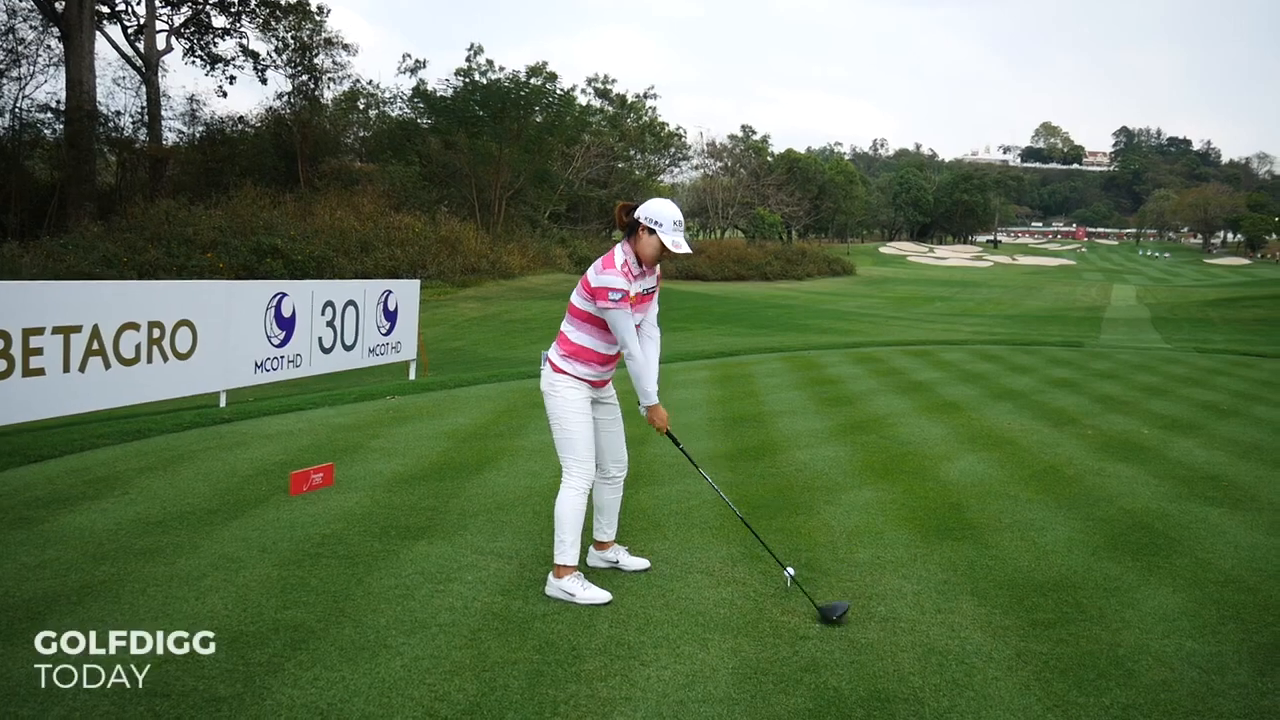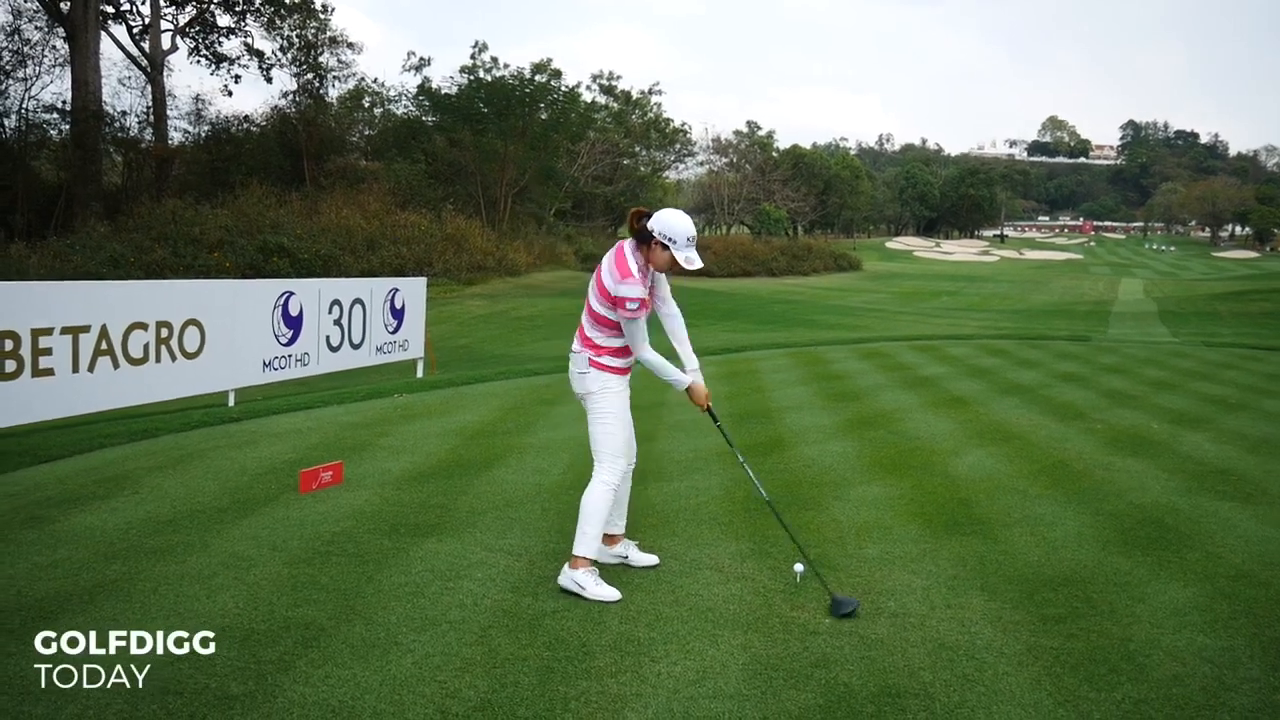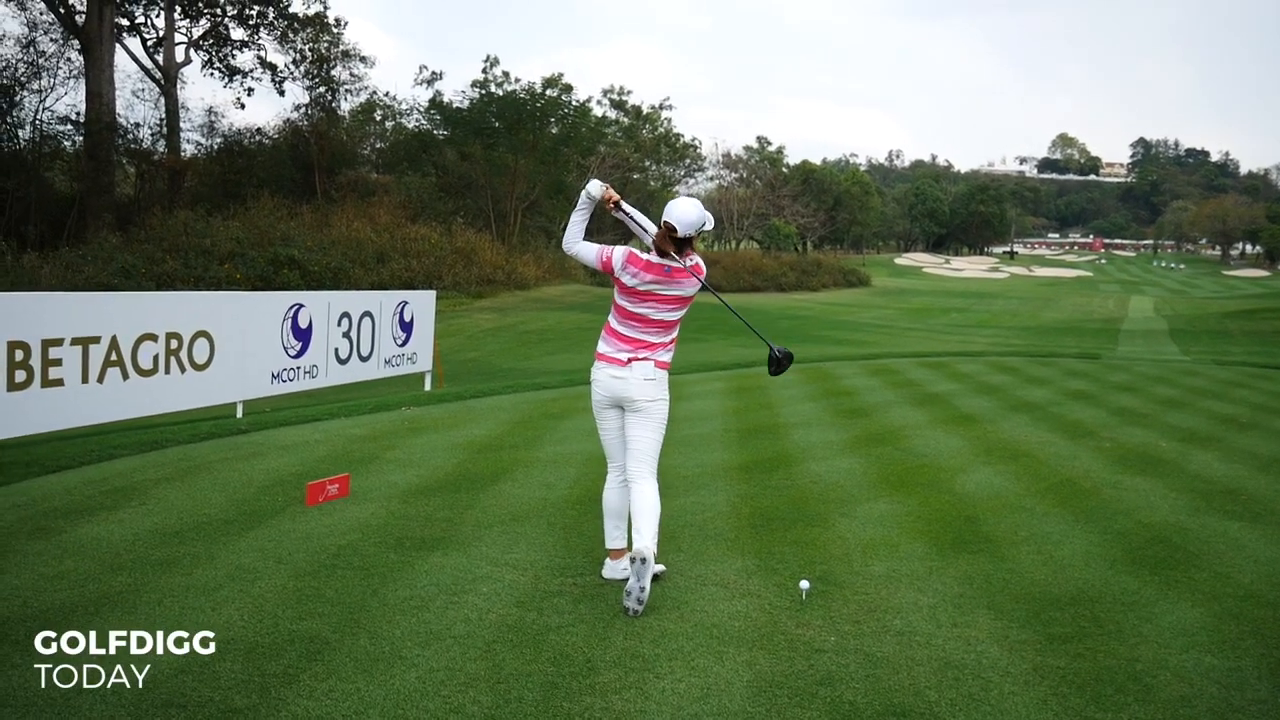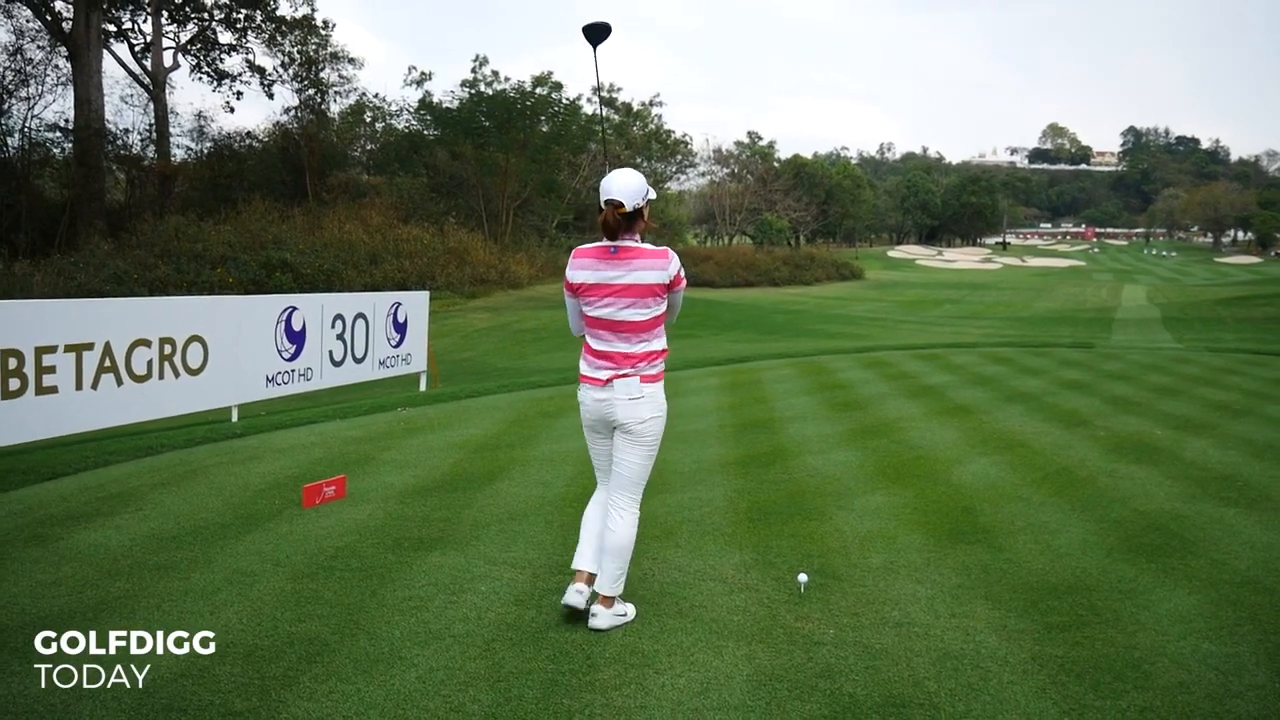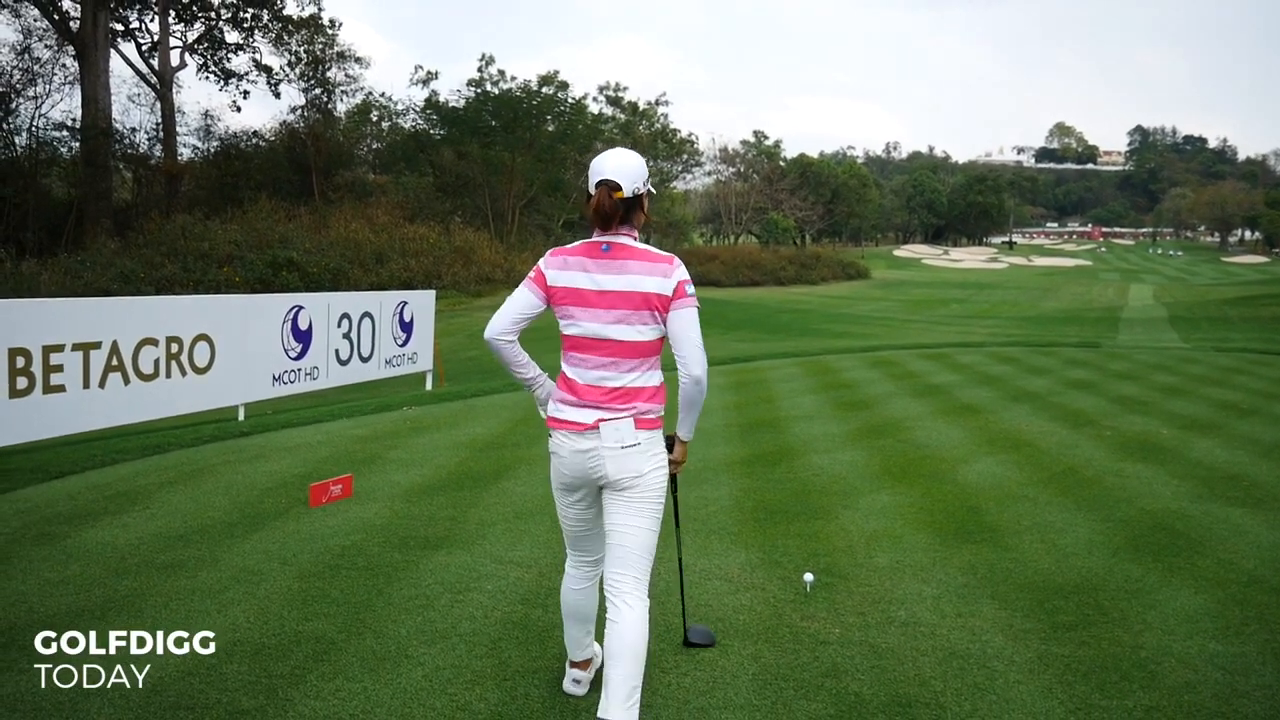
dt=1s
person 1, frame 1
left shoulder: (650, 272)
right shoulder: (609, 274)
left elbow: (649, 334)
right elbow: (629, 345)
left wrist: (651, 393)
right wrist: (652, 403)
left hip: (601, 382)
right hip: (567, 379)
left knee: (614, 466)
right knee: (580, 475)
left ankle: (603, 547)
right ankle: (563, 574)
person 1, frame 2
left shoulder: (632, 246)
right shoulder: (630, 288)
left elbow: (670, 313)
right elbow: (640, 351)
left wrist: (693, 367)
right wrist: (684, 382)
left hip: (594, 368)
right hip: (603, 376)
left knee: (624, 458)
right knee: (609, 472)
left ankle: (612, 542)
right ankle: (579, 568)
person 1, frame 3
left shoulder: (627, 261)
right shoulder: (696, 272)
left elbow: (571, 245)
right elbow: (662, 245)
left wrist: (589, 197)
right wrist: (622, 207)
left hip: (606, 376)
right hip: (648, 383)
left knee: (618, 471)
right knee: (642, 476)
left ankle: (617, 557)
right ankle: (643, 551)
person 1, frame 4
left shoulder: (579, 260)
right shoulder: (665, 262)
left elbow: (577, 327)
left hip: (593, 395)
right hip: (641, 398)
left knee: (605, 490)
right knee: (625, 502)
left ankle: (582, 578)
right ankle: (606, 605)
person 1, frame 5
left shoulder: (558, 263)
right shoulder: (667, 270)
left elbow: (497, 333)
right elbow: (693, 371)
left wrist: (547, 394)
right wrist: (683, 436)
left hip: (569, 444)
right hip: (634, 447)
left knee: (582, 561)
right knee: (628, 591)
left ankle: (580, 665)
